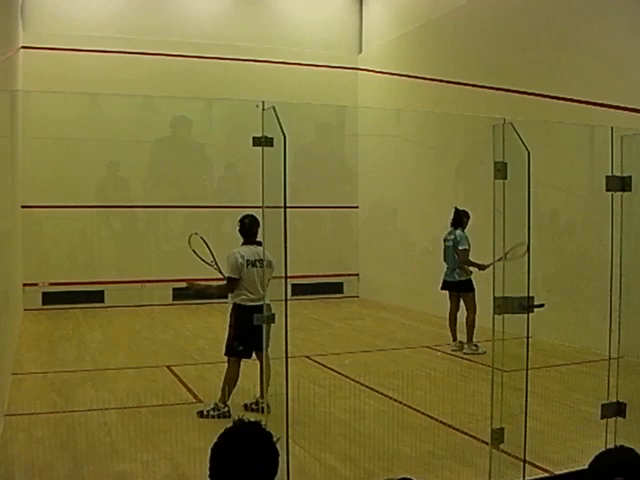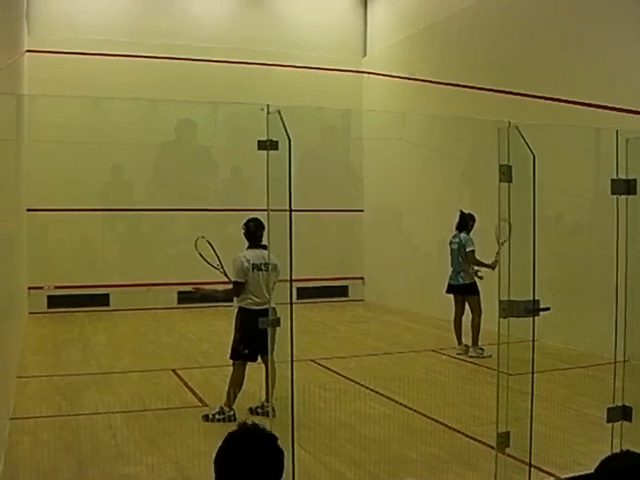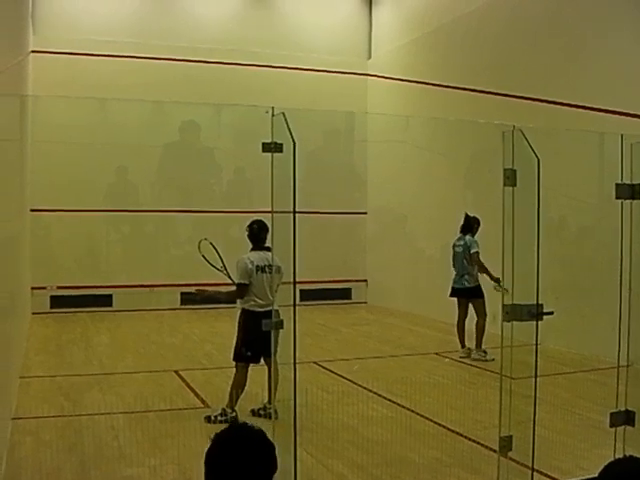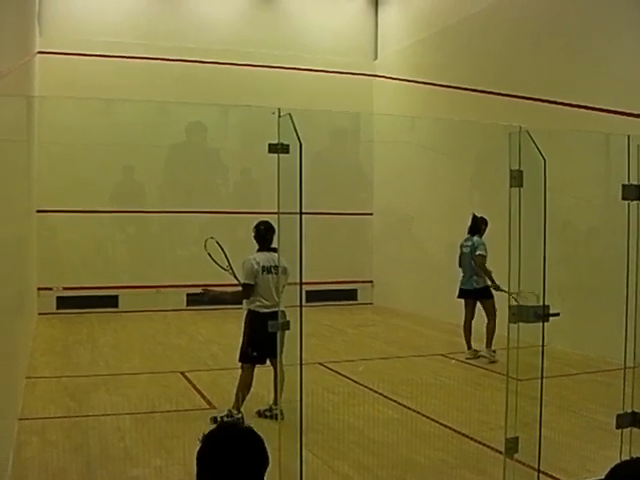
dt=0.2s
person 1, frame 1
left shoulder: (237, 255)
right shoulder: (266, 255)
left elbow: (230, 288)
right elbow: (263, 284)
left wrist: (203, 288)
left hip: (244, 310)
right hip: (262, 309)
left knee: (234, 359)
right knee: (263, 355)
left ankle: (222, 405)
right ankle: (262, 401)
person 1, frame 2
left shoulder: (242, 259)
right shoulder: (272, 259)
left elbow: (237, 292)
right elbow: (269, 288)
left wrist: (209, 292)
left hip: (249, 314)
right hip: (267, 312)
left knee: (239, 363)
right knee: (268, 359)
left ankle: (228, 409)
right ankle: (268, 405)
person 1, frame 3
left shoulder: (246, 261)
right shoulder: (275, 260)
left elbow: (240, 294)
right elbow: (272, 289)
left wrist: (212, 294)
left hip: (252, 316)
right hip: (270, 314)
left knee: (242, 365)
right knee: (271, 361)
left ankle: (230, 411)
right ankle: (270, 407)
person 1, frame 4
left shoulder: (252, 261)
right shoulder: (282, 261)
left elbow: (246, 294)
right elbow: (278, 290)
left wrist: (217, 294)
left hip: (258, 317)
right hip: (276, 315)
left knee: (248, 366)
right knee: (277, 362)
left ankle: (236, 412)
right ankle: (276, 408)
person 2, frame 1
left shoulder: (448, 235)
right shoulder: (461, 236)
right elbow: (463, 259)
right wrist: (479, 265)
left hip: (450, 277)
right hip: (462, 278)
left knee: (453, 310)
right knee: (471, 310)
left ankle: (455, 342)
right ankle: (469, 345)
person 2, frame 2
left shoulder: (453, 238)
right shoulder: (466, 239)
right elbow: (472, 260)
right wrist: (488, 265)
left hip: (455, 280)
right hip: (466, 281)
left knee: (458, 313)
right knee: (476, 313)
left ankle: (460, 346)
right ankle: (474, 348)
person 2, frame 3
left shoulder: (457, 242)
right shoulder: (471, 241)
right elbow: (477, 261)
right wrist: (492, 276)
left hip: (459, 284)
right hip: (471, 284)
left knee: (462, 316)
right knee: (481, 316)
left ankle: (464, 349)
right ankle: (478, 350)
person 2, frame 4
left shoulder: (464, 242)
right shoulder: (479, 242)
right elbow: (480, 264)
right wrist: (492, 280)
left hip: (466, 285)
right hip: (479, 285)
left knee: (468, 317)
right knee: (491, 316)
left ankle: (470, 350)
right ankle: (488, 349)
